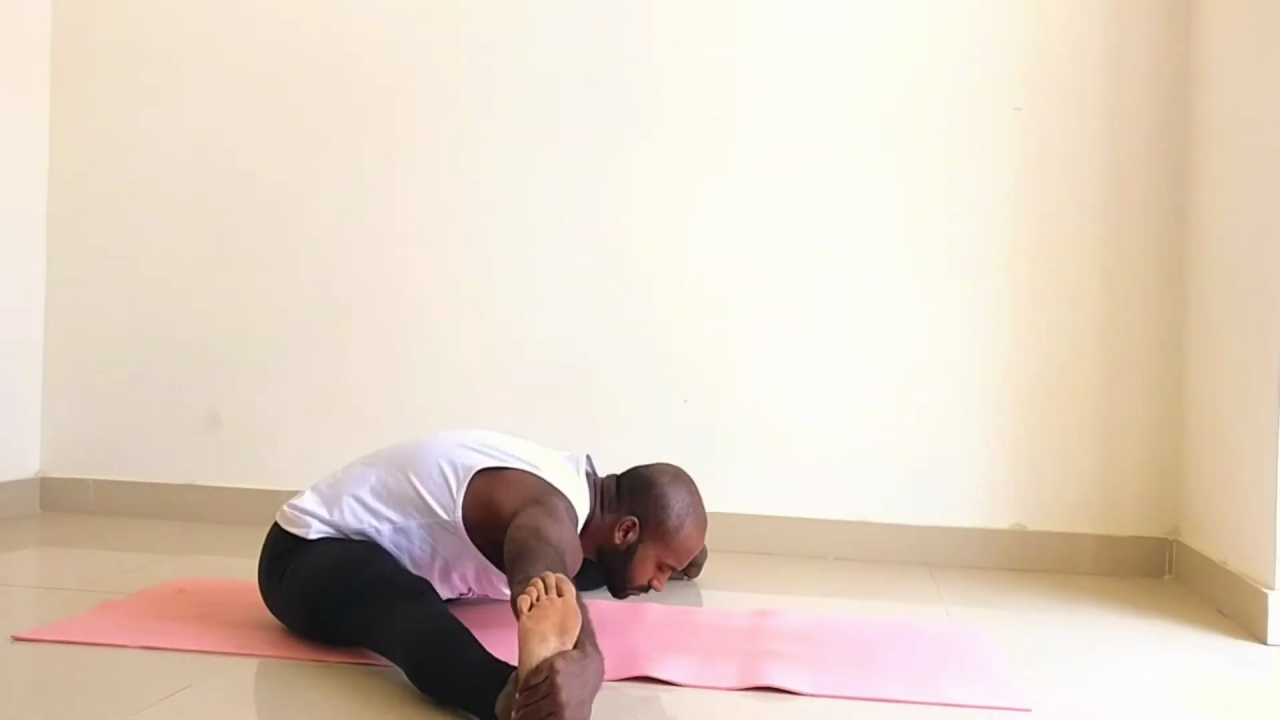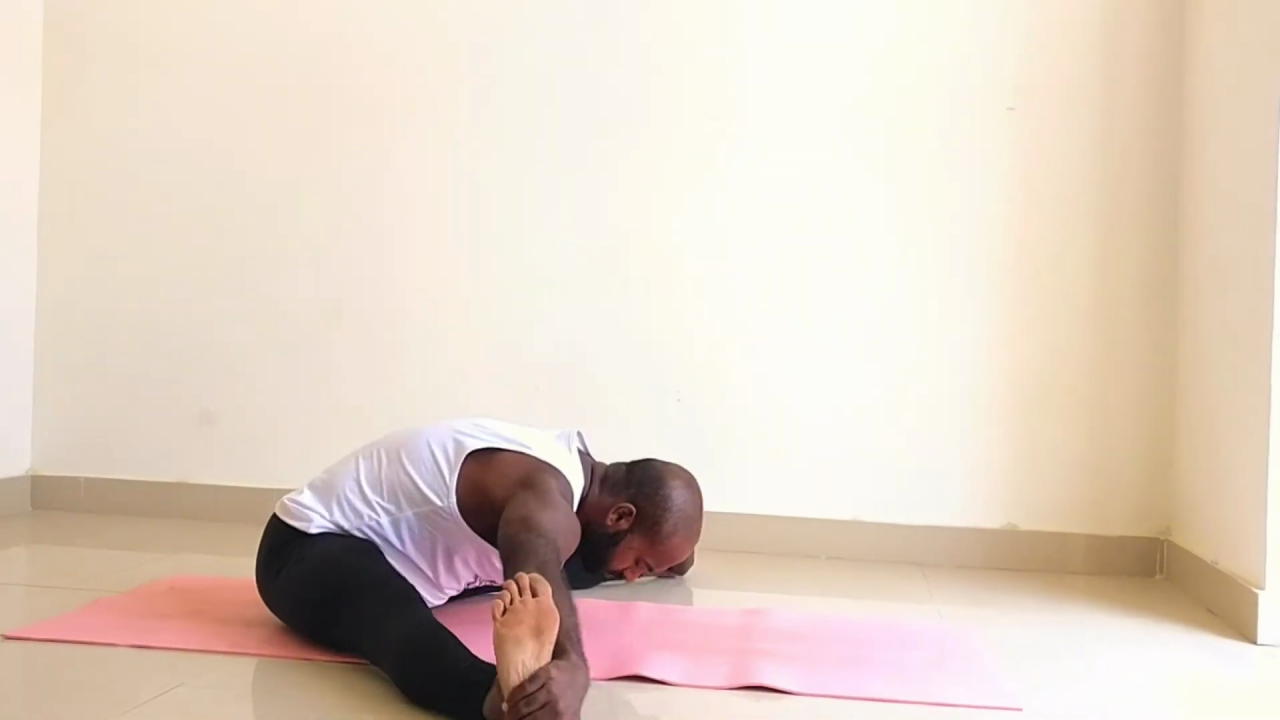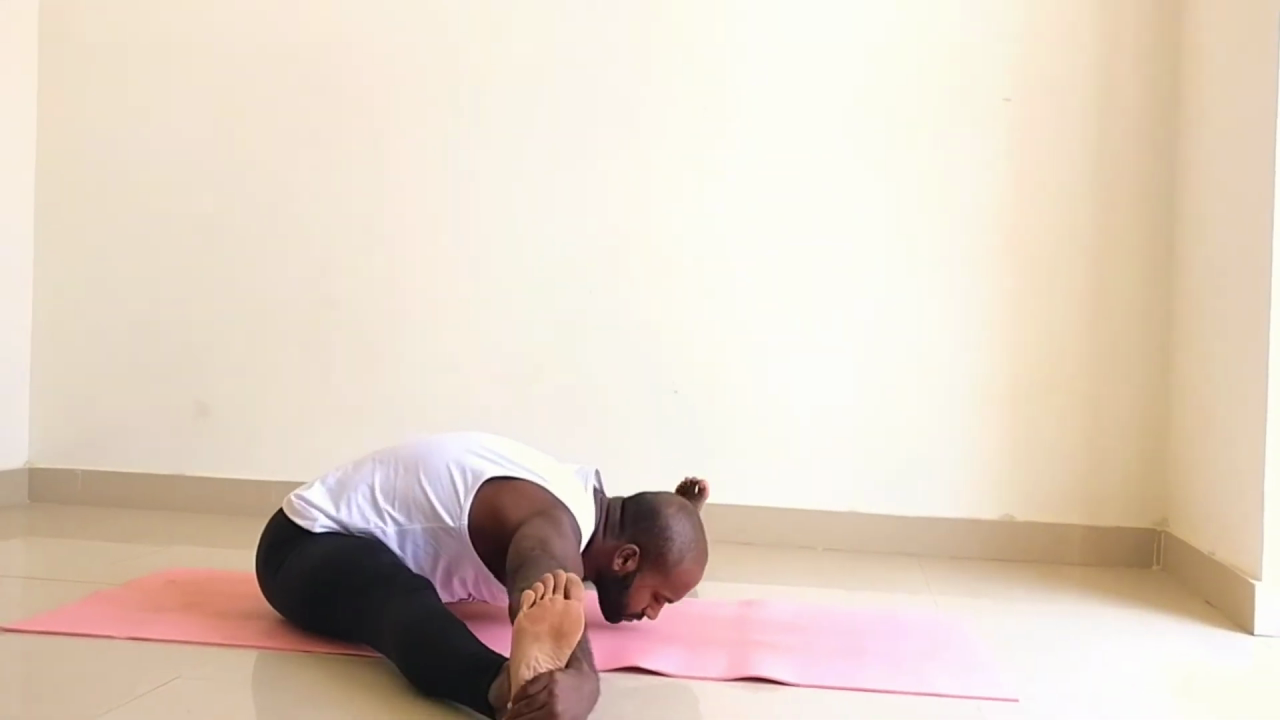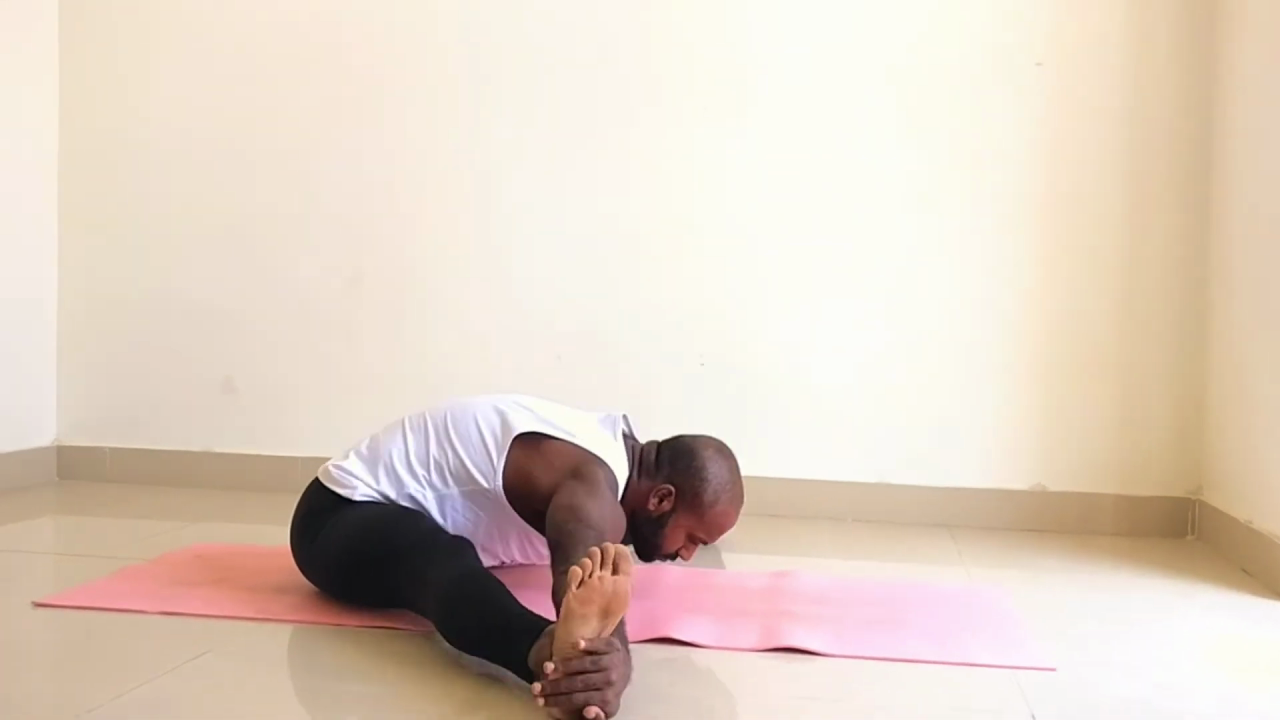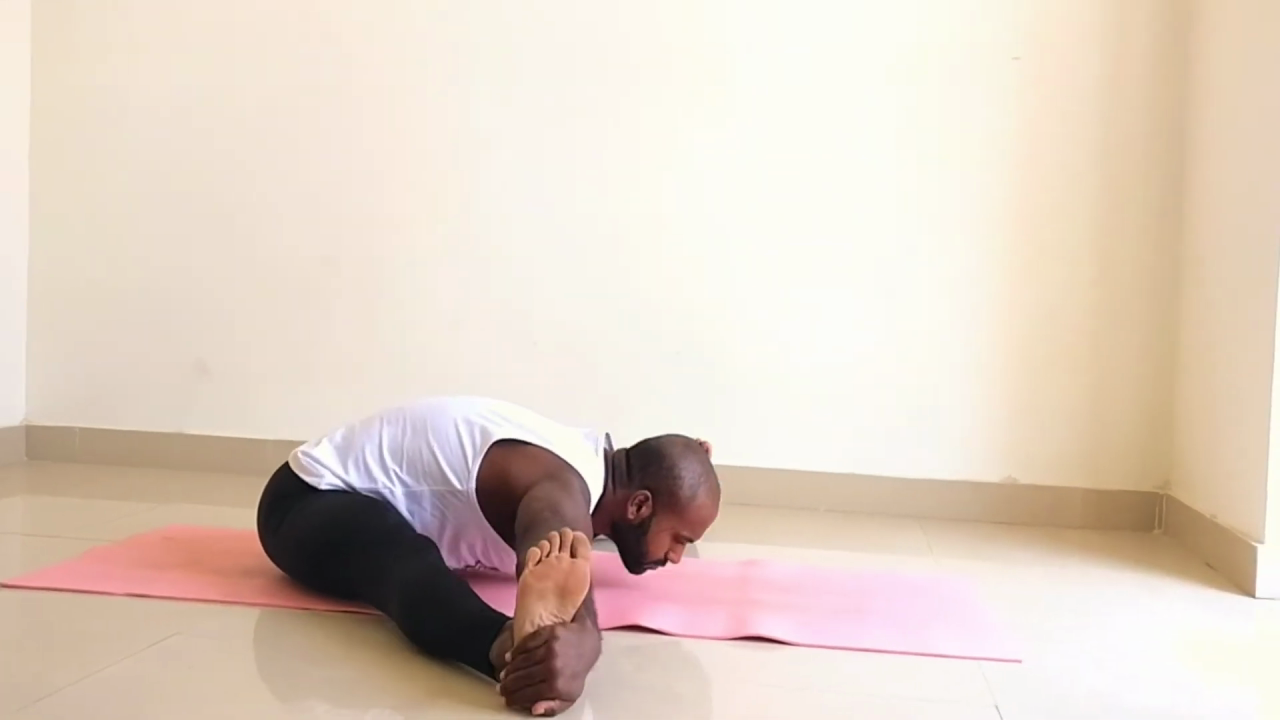
dt=0.3s
person 1, frame 1
left shoulder: (587, 490)
right shoulder: (551, 512)
right elbow: (542, 593)
right wrist: (585, 663)
left hip: (375, 542)
right hip: (309, 553)
right knee: (405, 605)
person 1, frame 2
left shoulder: (576, 468)
right shoulder: (546, 493)
right elbow: (539, 594)
right wrist: (571, 670)
left hip: (375, 539)
right hip: (308, 546)
right knee: (395, 610)
person 1, frame 3
left shoulder: (588, 500)
right shoulder: (554, 527)
right elbow: (543, 607)
left wrist: (679, 516)
right wrist: (581, 680)
left hip: (372, 531)
right hip: (308, 544)
right knee: (403, 601)
person 1, frame 4
left shoulder: (617, 447)
right shoulder: (591, 482)
right elbow: (587, 571)
right wrist: (615, 658)
left hip: (402, 507)
right hip: (341, 512)
right knee: (447, 562)
person 1, frame 5
left shoulder: (595, 459)
right shoulder: (563, 488)
right elbow: (556, 570)
right wrist: (580, 641)
left hip: (374, 488)
right hip: (310, 499)
right knee: (408, 562)
